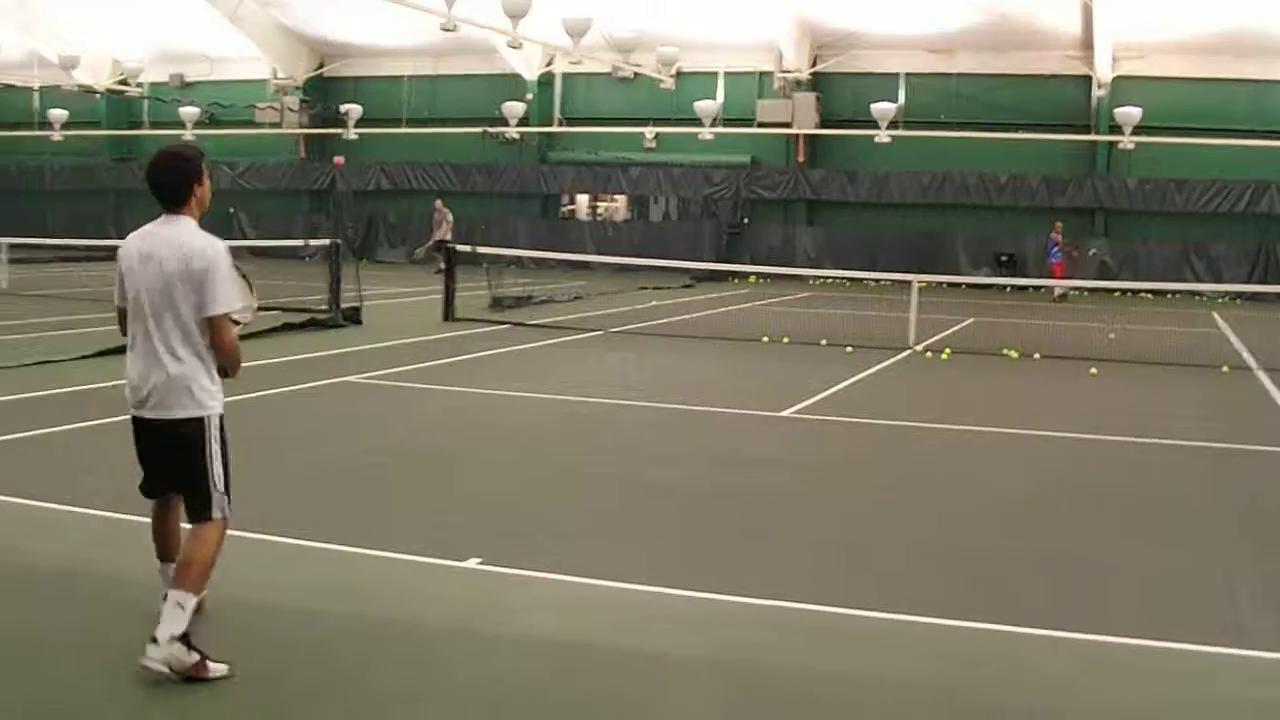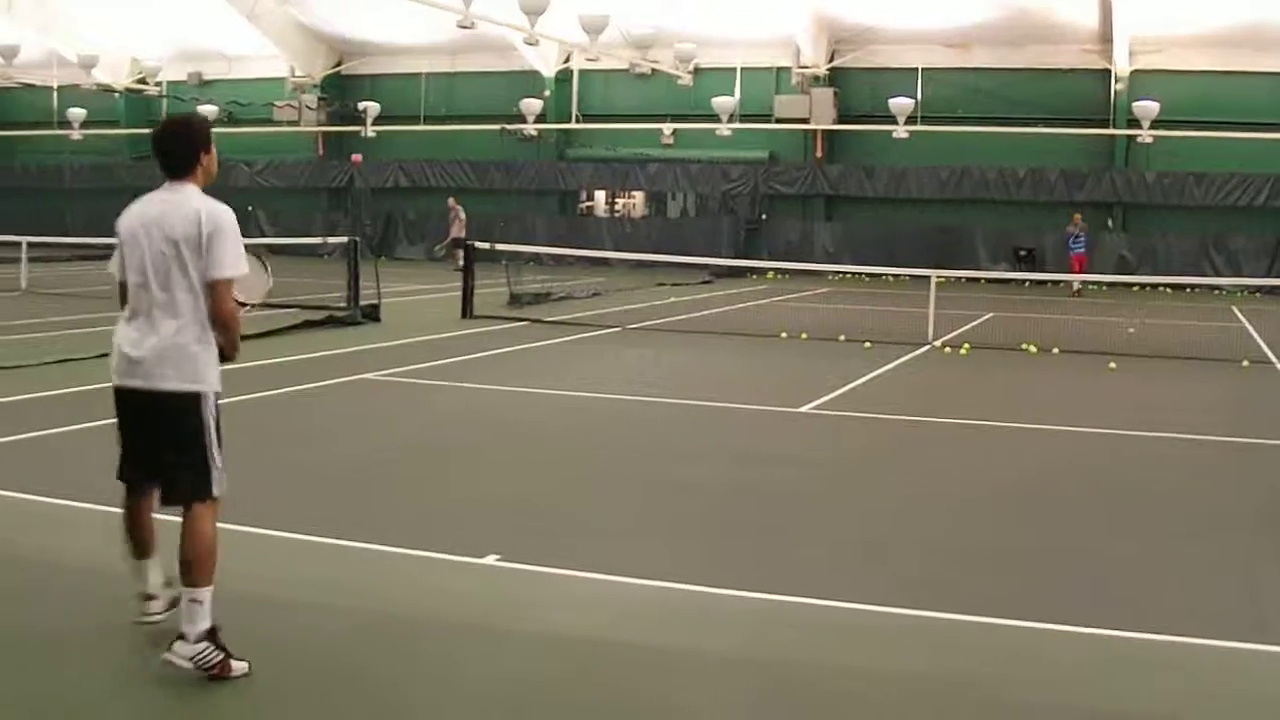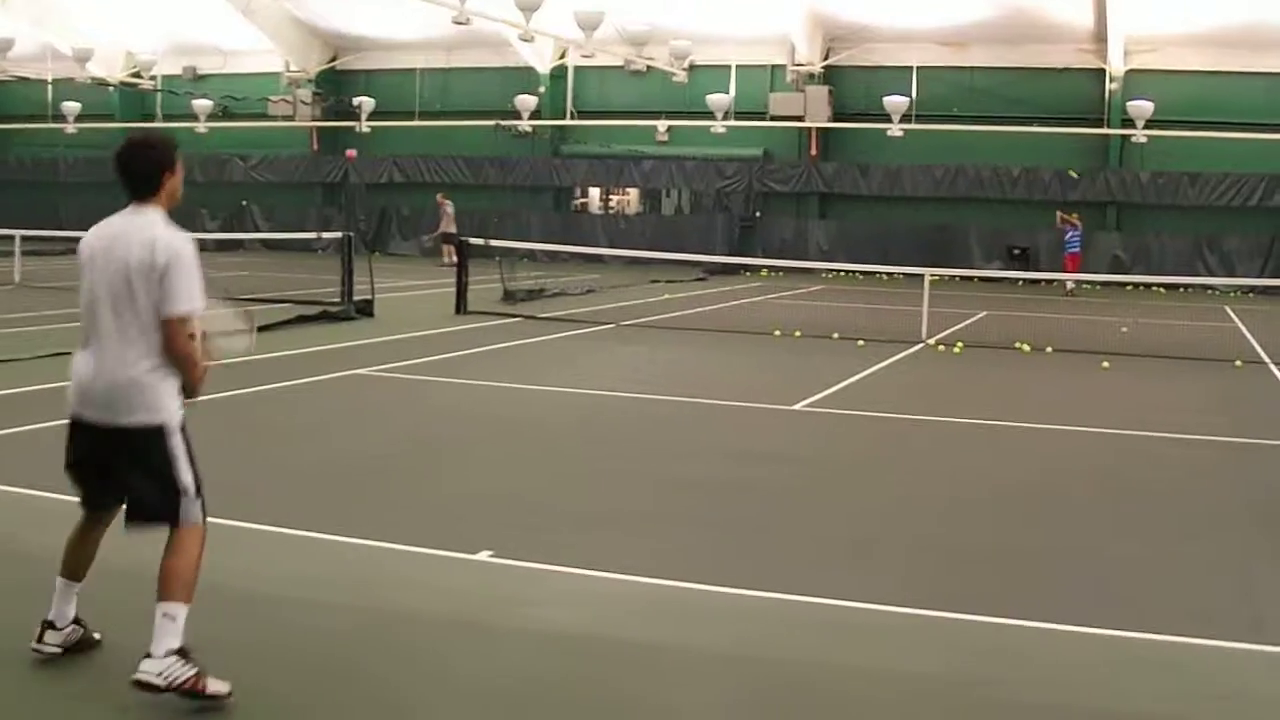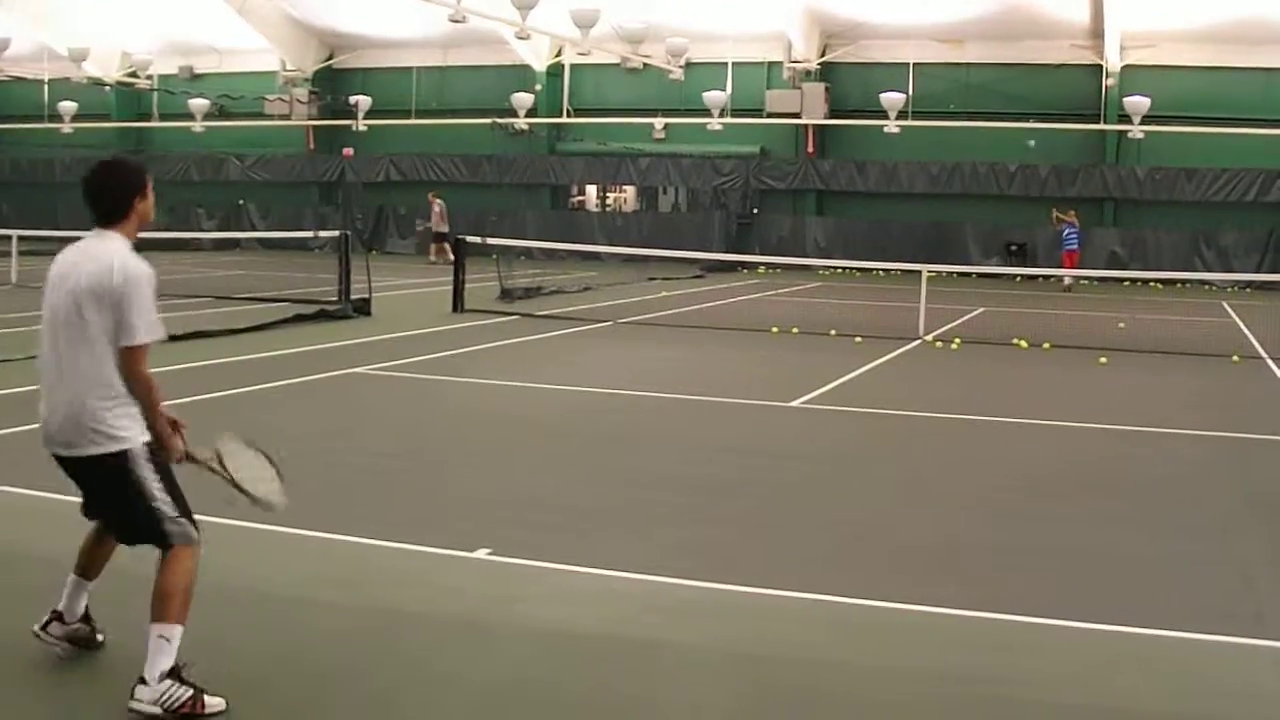
dt=0.2s
person 1, frame 1
left shoulder: (131, 246)
right shoulder: (207, 250)
left elbow: (127, 325)
right elbow: (222, 340)
right wrist: (233, 361)
left hip: (144, 397)
right hip: (191, 402)
left knee: (167, 497)
right knee: (210, 520)
left ankle: (173, 597)
right ankle: (169, 639)
person 1, frame 2
left shoulder: (131, 216)
right shoulder: (214, 215)
left elbow: (127, 295)
right elbow: (222, 307)
right wrist: (230, 343)
left hip: (130, 371)
right hip: (185, 375)
left knee: (139, 488)
right knee: (202, 501)
left ankle: (151, 593)
right ankle: (195, 636)
person 1, frame 3
left shoulder: (94, 239)
right shoulder: (173, 243)
right elbow: (177, 341)
left wrist: (181, 360)
right wrist: (193, 378)
left hip: (88, 401)
right hip: (144, 406)
left knee: (99, 510)
right knee: (188, 524)
left ankle: (58, 624)
right ankle: (165, 656)
person 1, frame 4
left shoulder: (66, 260)
right shoulder: (130, 269)
right elbow: (134, 369)
left wrist: (153, 418)
right wrist: (163, 433)
left hip: (63, 427)
right hip: (108, 431)
left knee: (117, 516)
right knee: (180, 542)
left ankle: (66, 619)
